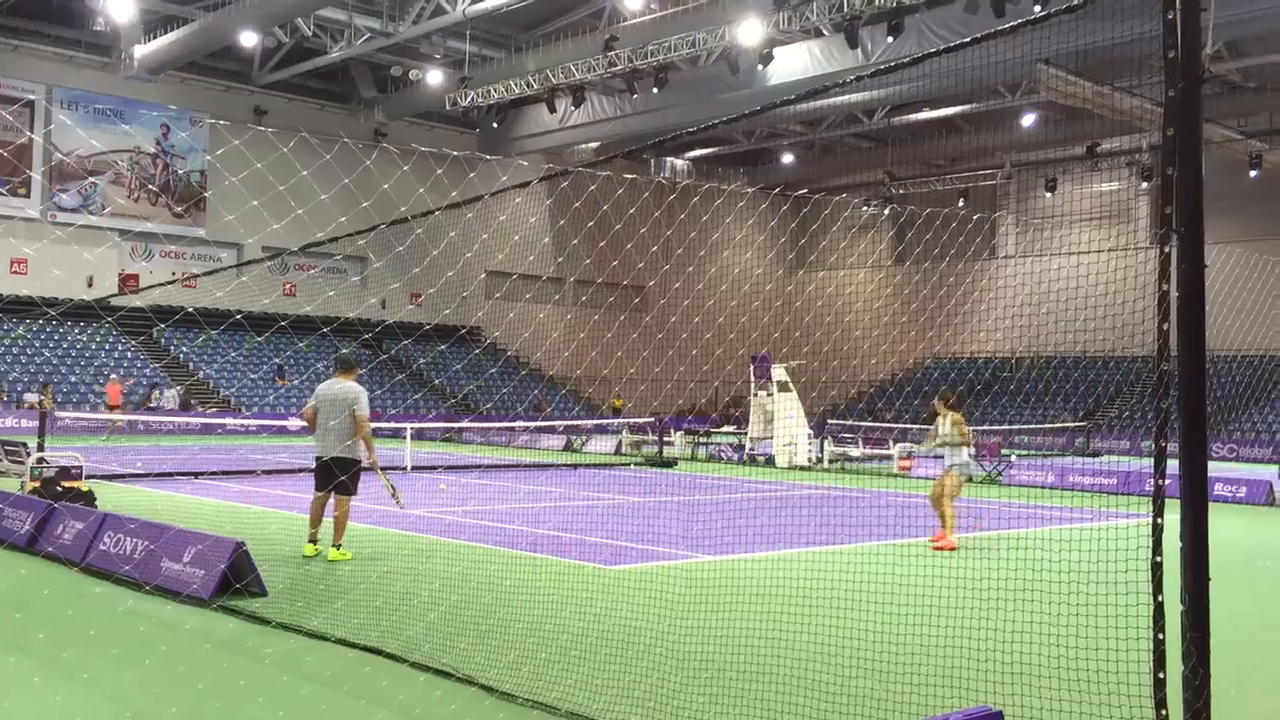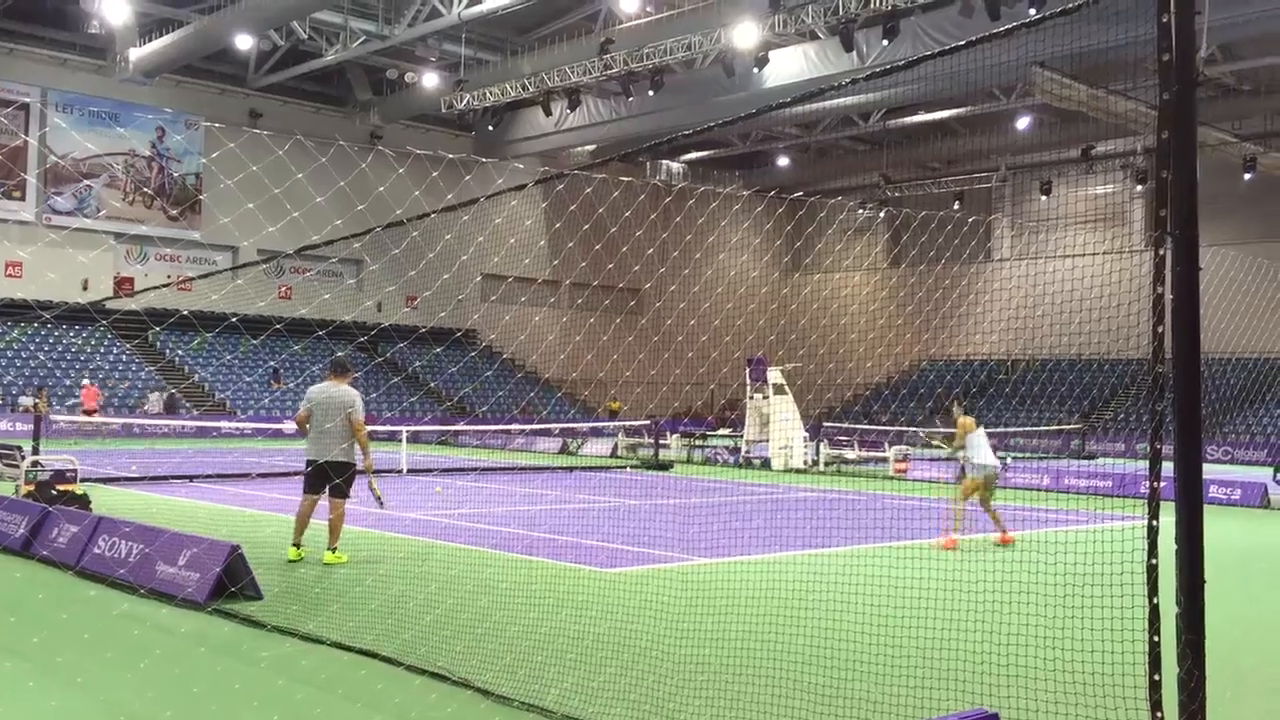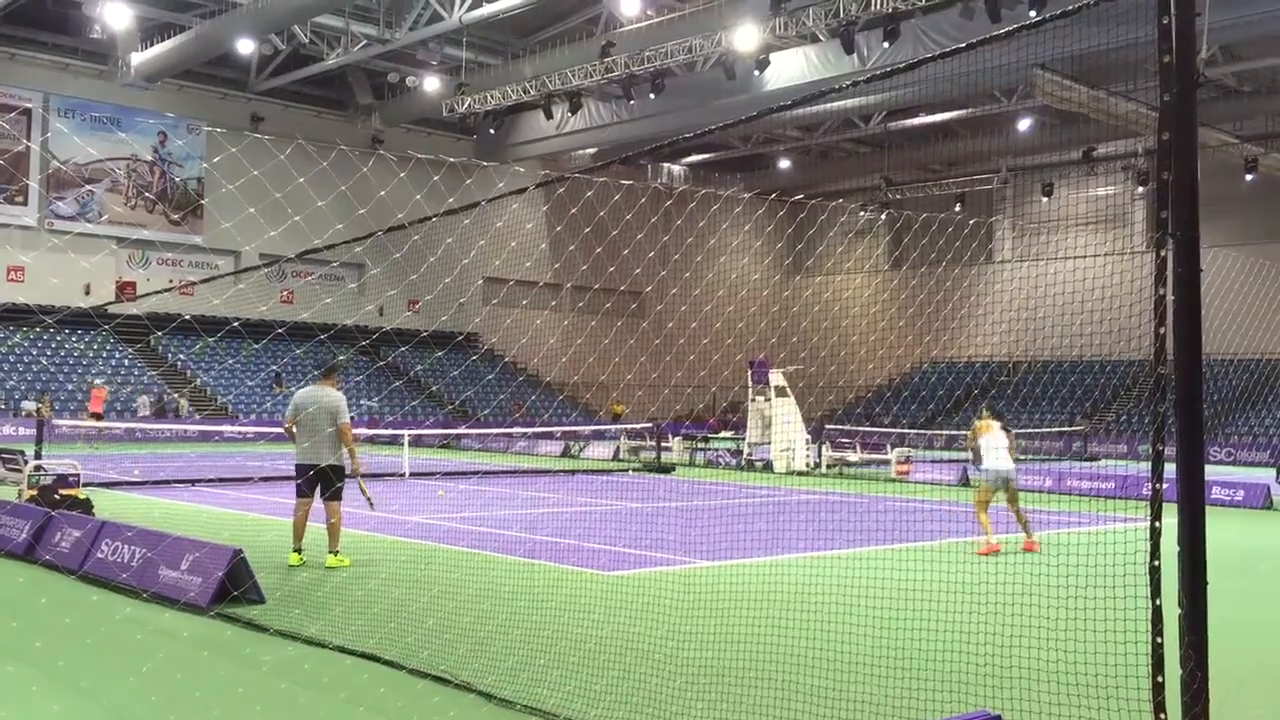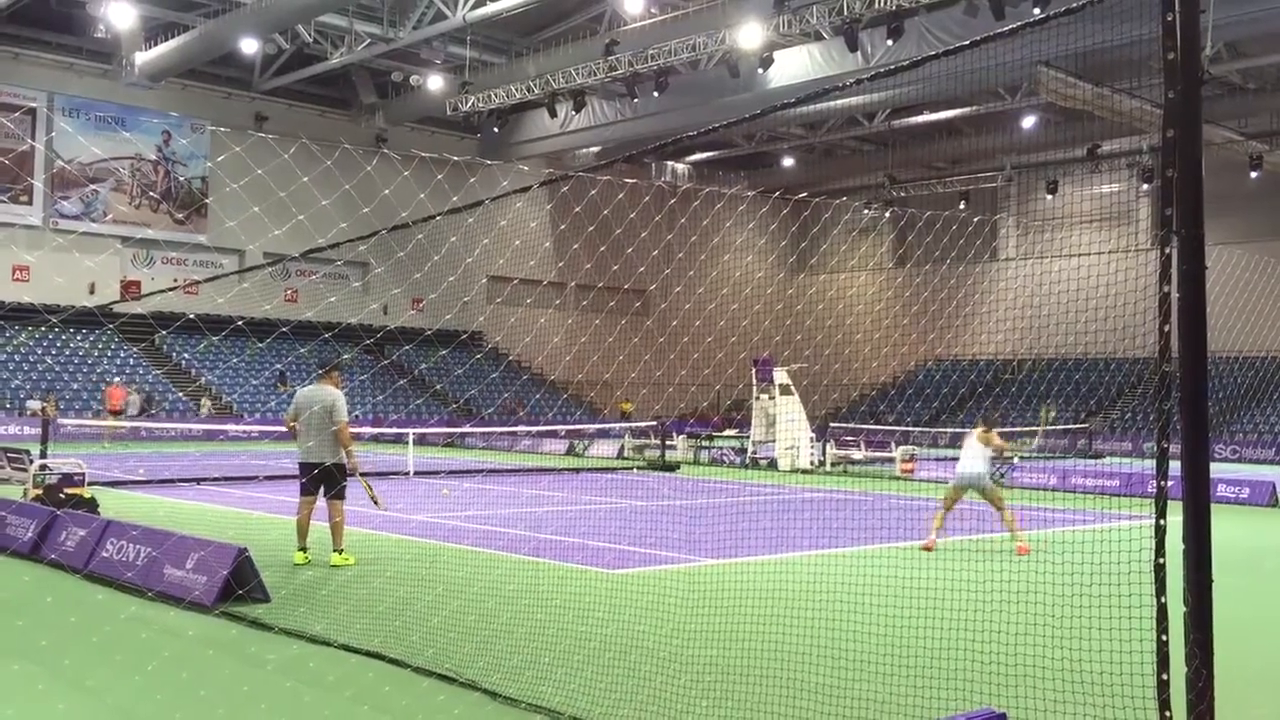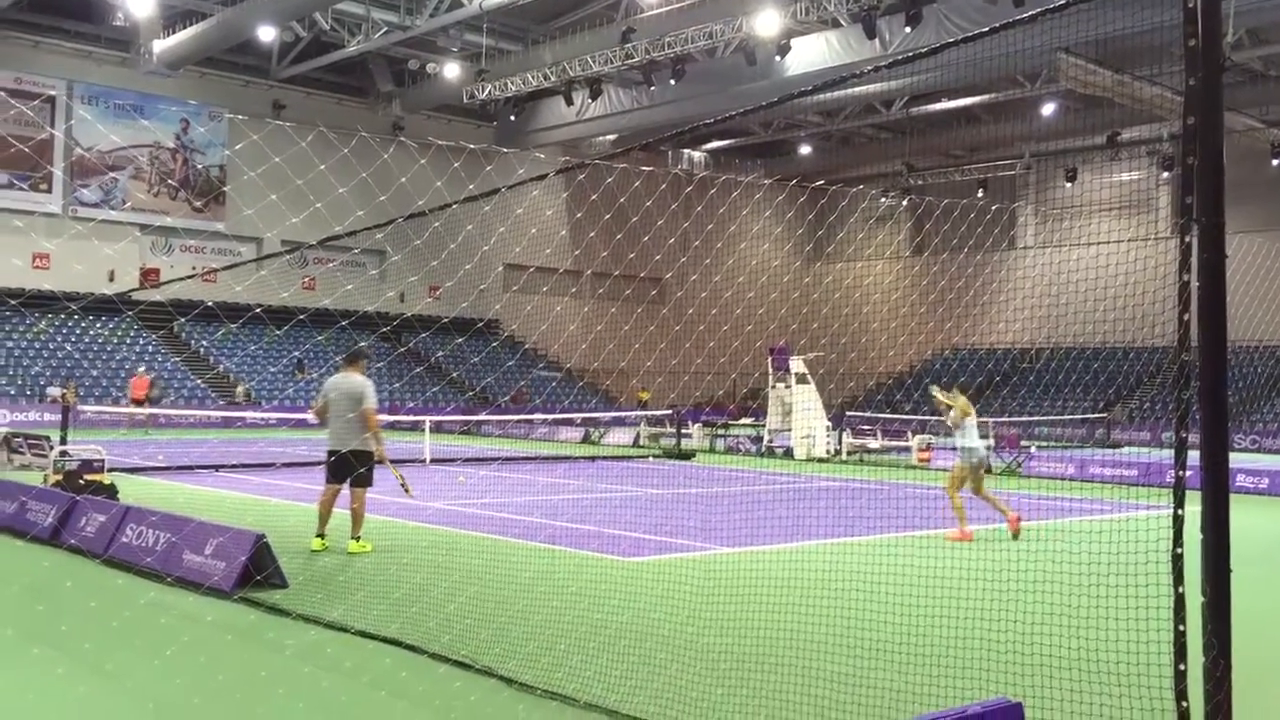
dt=0.5s
person 1, frame 1
left shoulder: (322, 388)
right shoulder: (358, 391)
left elbow: (307, 416)
right elbow: (362, 423)
right wrist: (371, 452)
left hip: (323, 451)
right hip: (348, 454)
left knee: (320, 496)
right knee: (342, 501)
left ankle: (311, 543)
right ankle: (336, 548)
person 1, frame 2
left shoulder: (313, 391)
right shoulder: (352, 395)
left elbow: (300, 419)
right elbow: (359, 427)
right wrist: (367, 456)
left hip: (315, 455)
right hip: (342, 457)
left knee: (308, 500)
right knee: (337, 504)
left ankle: (295, 547)
right ankle: (331, 551)
person 1, frame 3
left shoulder: (299, 395)
right shoulder: (337, 397)
left elbow: (287, 425)
right elbow: (345, 431)
right wrist: (354, 459)
left hip: (304, 459)
right hip: (332, 461)
left knee: (302, 505)
right knee: (333, 506)
right ankle: (333, 554)
person 1, frame 4
left shoulder: (301, 394)
right shoulder: (336, 395)
left elbow: (288, 423)
right elbow: (342, 429)
right wrist: (351, 457)
left hip: (307, 458)
right hip: (333, 459)
left knee: (306, 503)
right knee: (336, 505)
right ankle: (337, 553)
person 1, frame 5
left shoulder: (330, 382)
right shoulder: (364, 383)
left elbow: (318, 411)
right elbow: (370, 416)
right wrist: (379, 445)
left hip: (335, 445)
right hip: (360, 447)
left knee: (330, 489)
right knee: (358, 493)
person 2, frame 1
left shoulder: (955, 417)
right shoulder: (940, 419)
left elbow: (967, 441)
right elbow: (932, 439)
left wrist: (946, 441)
right wrist: (932, 442)
left hip: (960, 464)
right hip: (950, 464)
left knee: (947, 498)
right knee: (934, 497)
left ankle: (950, 539)
right ankle: (944, 532)
person 2, frame 2
left shoulder: (962, 421)
right shoulder: (975, 423)
left elbow: (958, 444)
left wrist: (953, 447)
right wrist: (965, 456)
left hip: (982, 467)
right hip: (994, 467)
left knee: (960, 499)
right knee: (985, 504)
left ankle: (953, 537)
right ankle: (1005, 534)
person 2, frame 3
left shoulder: (978, 424)
right shoulder: (1004, 428)
left elbow: (971, 445)
left hip: (989, 471)
right hip: (1008, 470)
left knee: (981, 510)
right knee: (1014, 506)
left ankle: (992, 542)
right ankle: (1031, 541)
person 2, frame 4
left shoulder: (969, 434)
right shoulder: (990, 435)
right elbow: (1000, 445)
left hip: (960, 474)
right hip: (979, 475)
left knee: (944, 509)
right knee: (1003, 509)
left ankle: (931, 539)
right ankle: (1019, 543)
person 2, frame 5
left shoulder: (961, 402)
right shoulder: (961, 401)
left elbow: (954, 425)
right elbow: (940, 398)
left wrist: (945, 411)
right wrist: (938, 394)
left hip: (970, 452)
right hip: (978, 452)
left knee: (952, 489)
right knee: (979, 491)
left ankle: (964, 530)
right ankle: (1010, 516)
